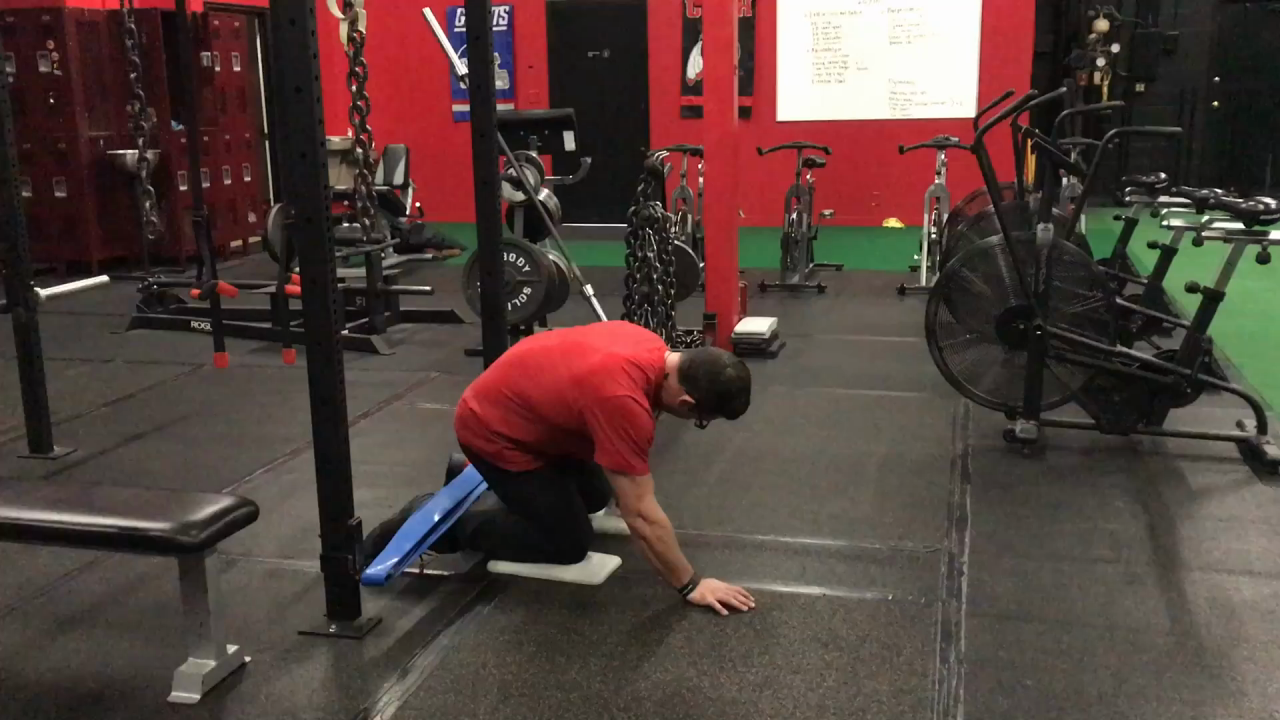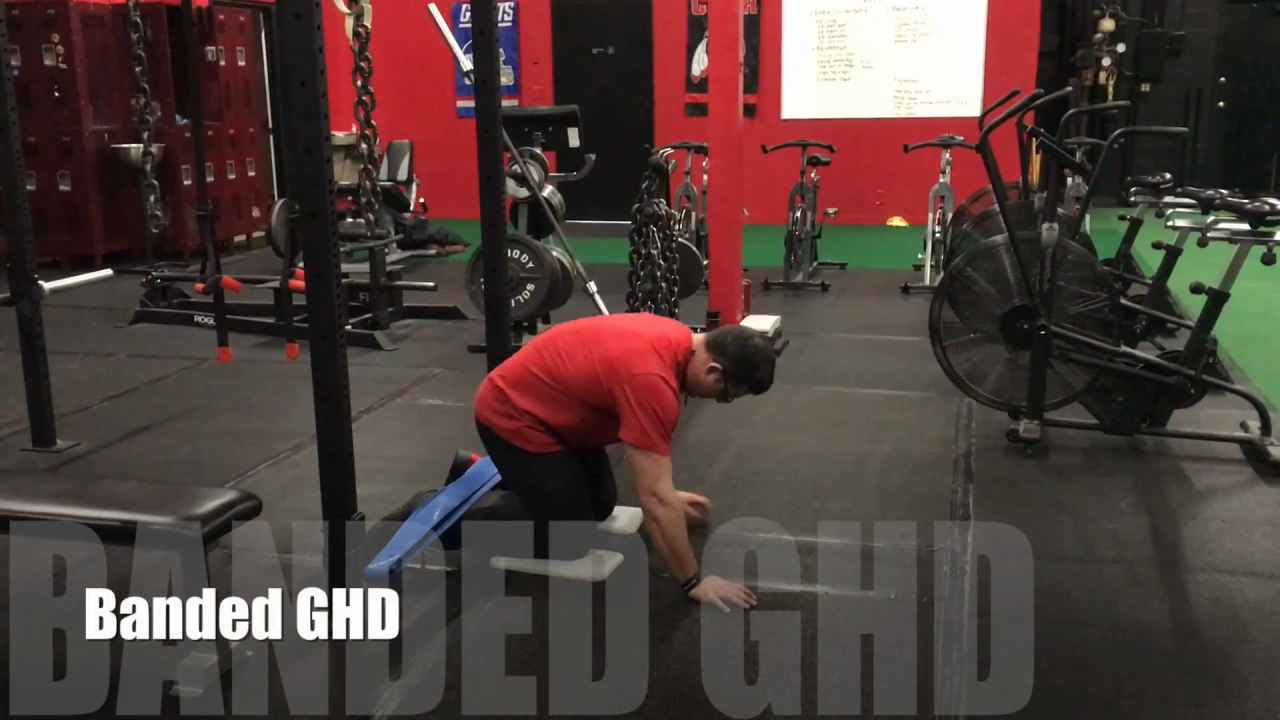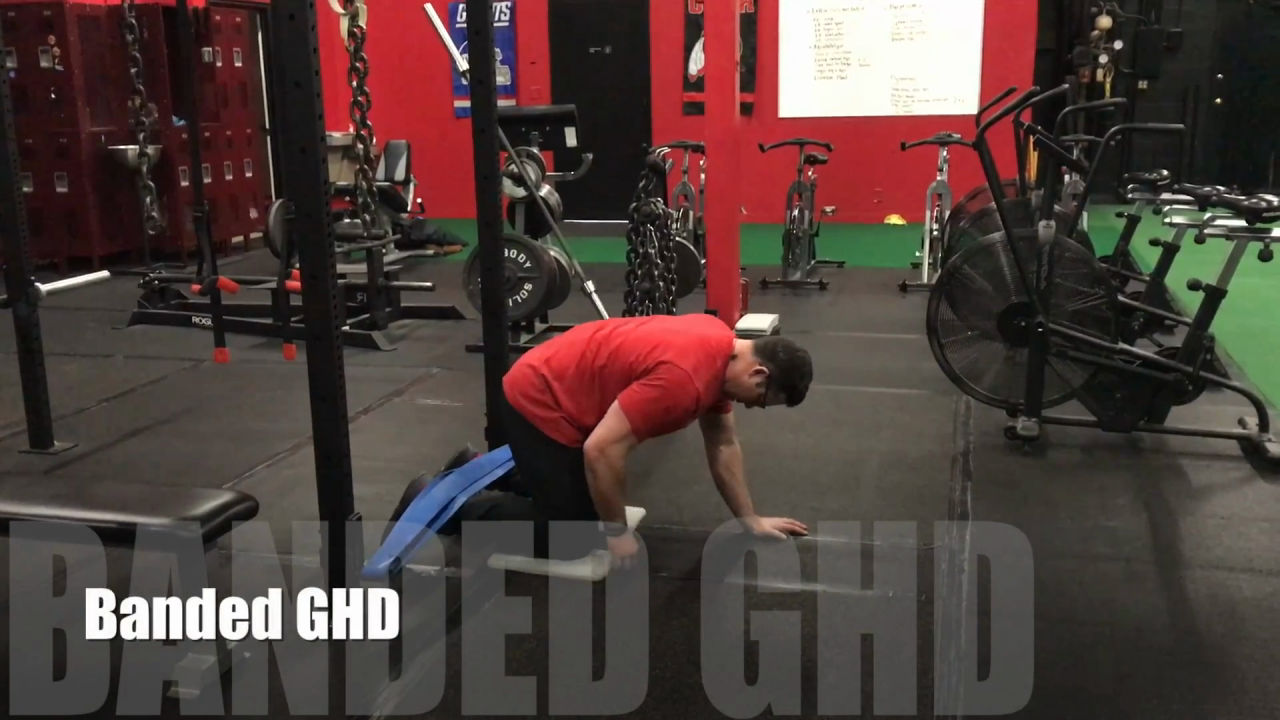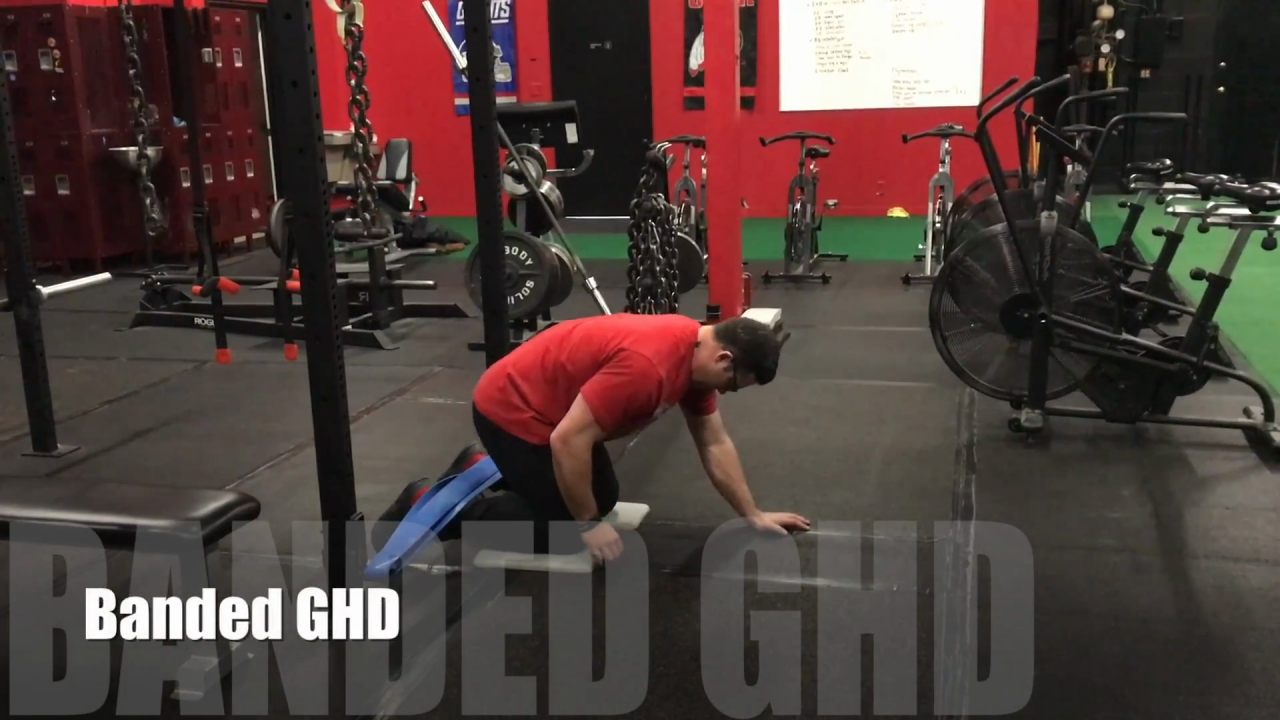
dt=0.7s
person 1, frame 1
left shoulder: (648, 347)
right shoulder: (623, 400)
right elbow: (640, 513)
right wrist: (690, 584)
left hip: (513, 405)
right hip: (493, 431)
left knee: (598, 496)
right knee: (568, 545)
left ankle: (482, 481)
right ankle: (457, 527)
person 1, frame 2
left shoulder: (679, 342)
right shoulder: (651, 378)
right elbow: (656, 496)
left wrist: (673, 495)
right wrist: (694, 582)
left hip: (549, 404)
right hip: (514, 417)
left knee: (601, 507)
person 1, frame 3
left shoulder: (722, 349)
right shoulder: (687, 377)
left elbow: (724, 443)
right elbow: (601, 450)
left wrist: (749, 519)
right wrist: (616, 532)
left hip: (569, 393)
right hip: (541, 403)
left knee: (589, 503)
person 1, frame 4
left shoulder: (698, 353)
right shoulder: (647, 366)
left elbow: (715, 444)
right elbow: (567, 440)
left wrist: (754, 515)
right wrist: (588, 525)
left hip: (551, 403)
right hip: (511, 410)
left knee: (602, 501)
